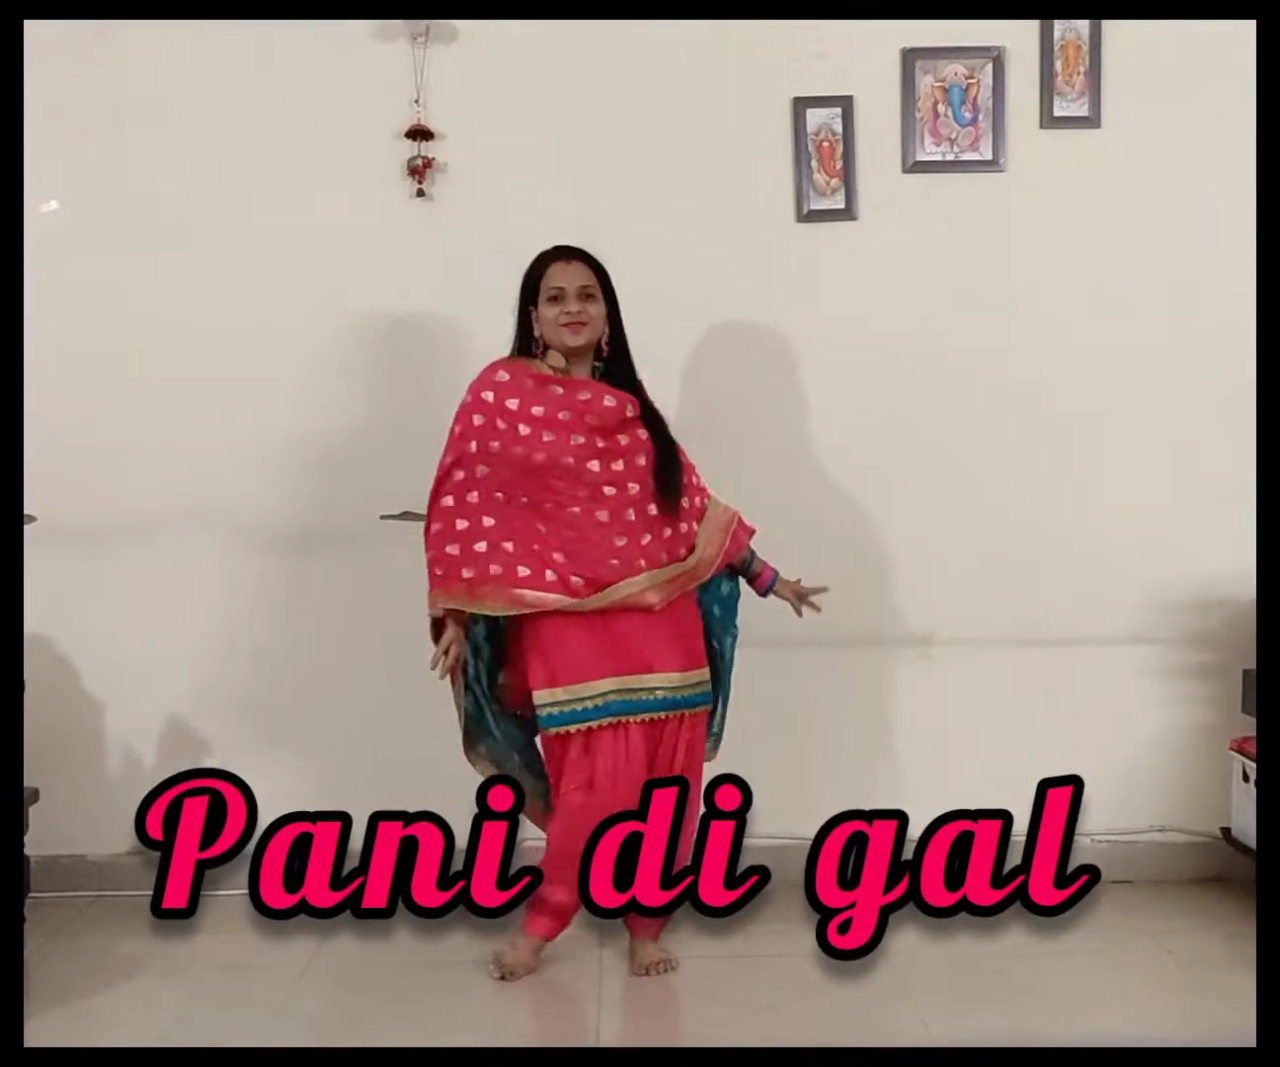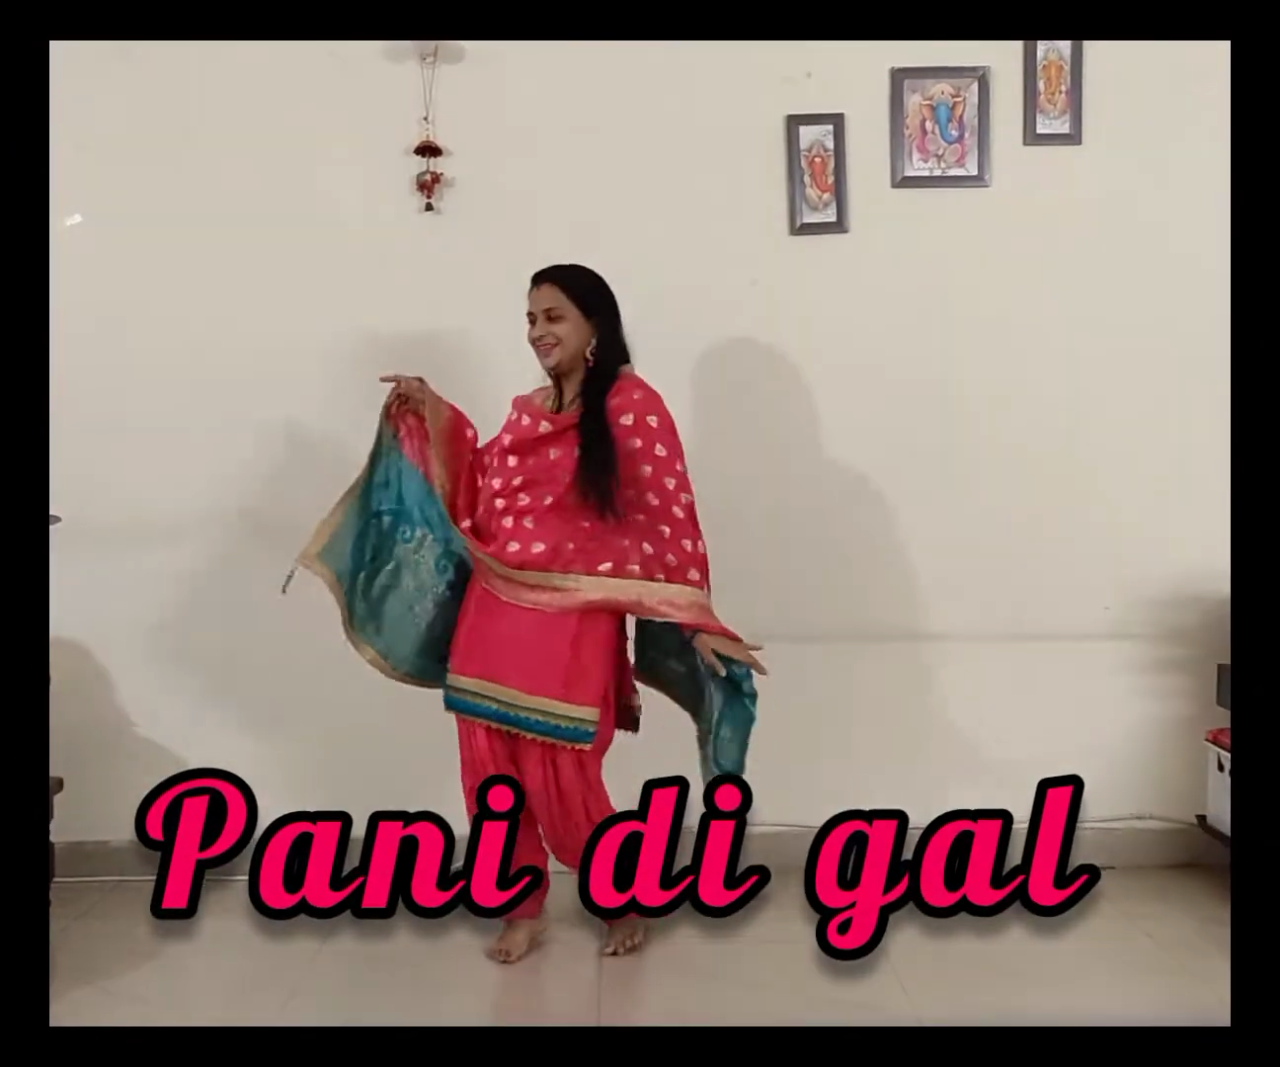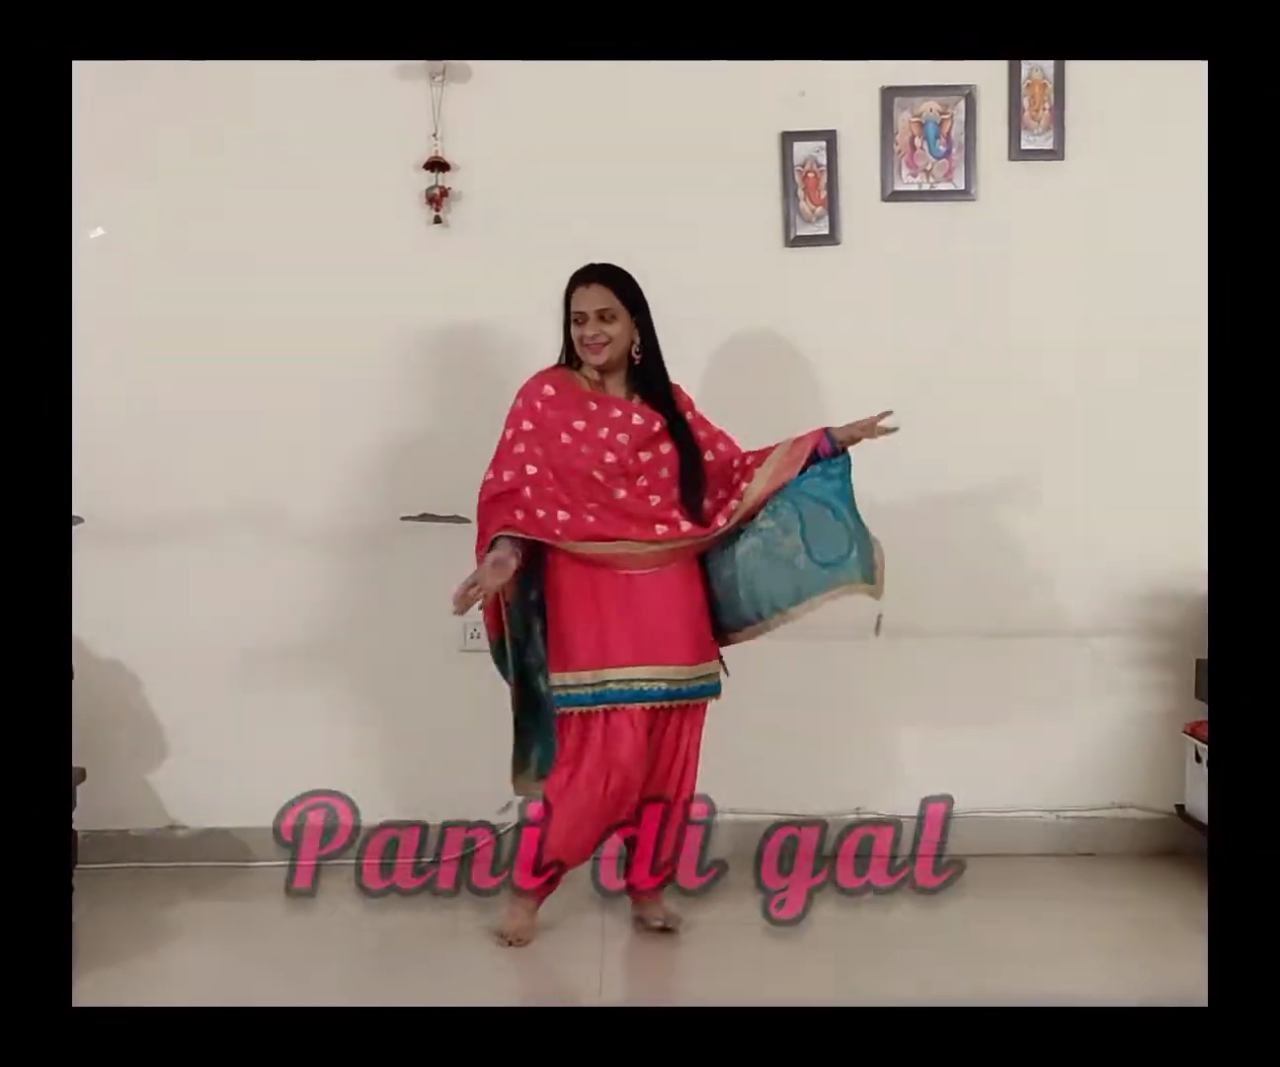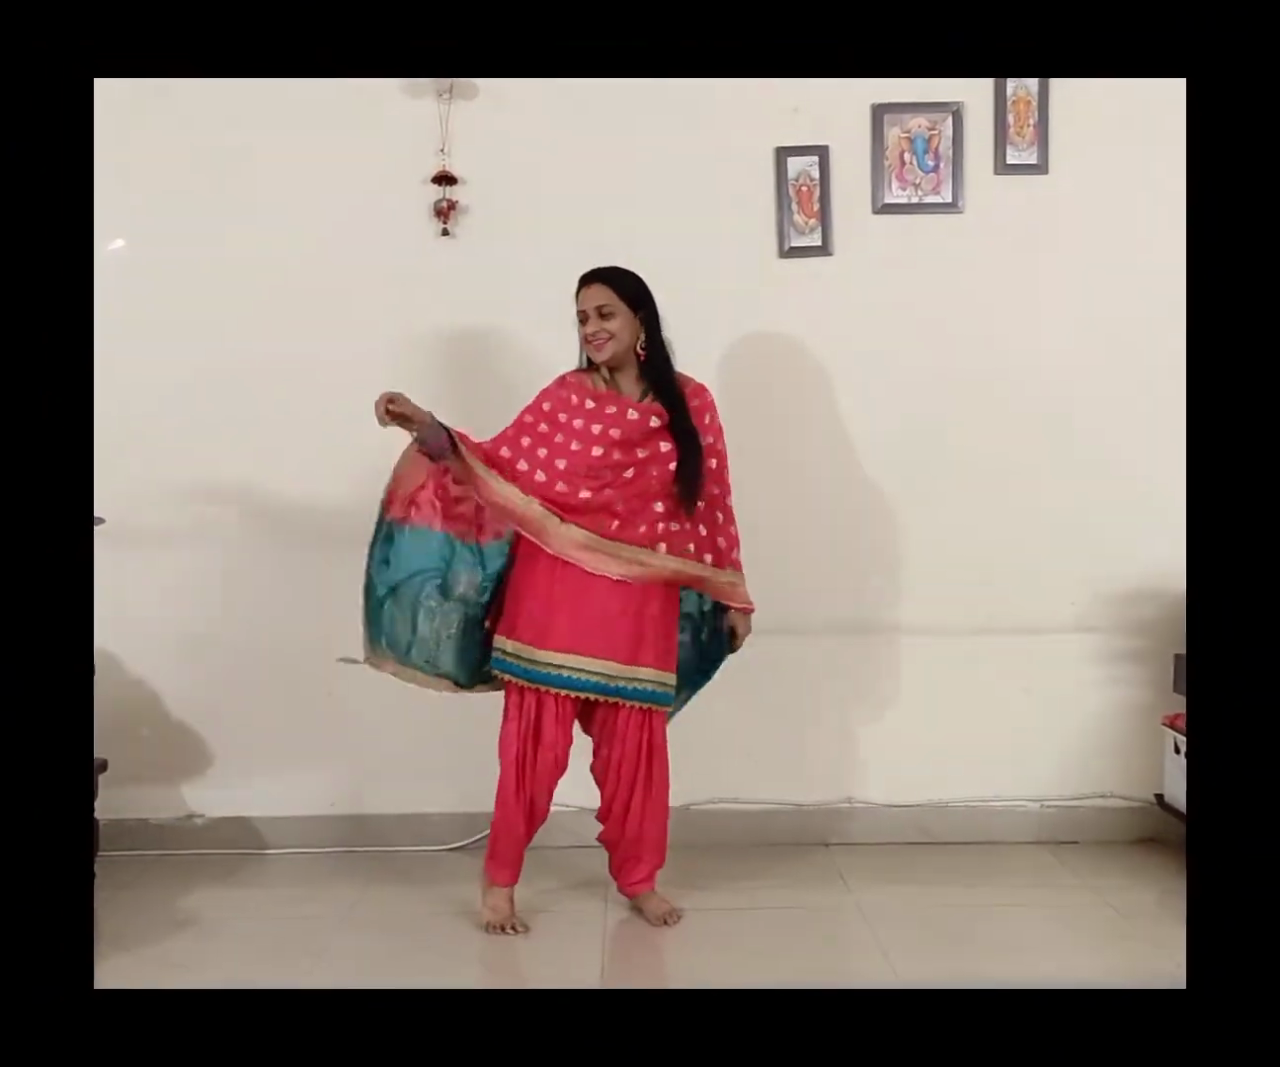
dt=1s
person 1, frame 1
left shoulder: (632, 398)
right shoulder: (500, 388)
left elbow: (691, 502)
right elbow: (462, 503)
left wrist: (767, 578)
right wrist: (456, 611)
left hip: (661, 615)
right hip: (566, 618)
left knee: (669, 776)
right knee: (602, 779)
left ankle: (645, 919)
right ankle: (543, 918)
person 1, frame 2
left shoulder: (633, 406)
right shoulder: (528, 411)
left elbow: (668, 519)
right elbow: (478, 492)
left wrist: (696, 624)
right wrist: (434, 415)
left hip: (576, 621)
right hip: (495, 615)
left knee: (561, 776)
right knee: (490, 771)
right ankle: (523, 908)
person 1, frame 3
left shoulder: (669, 402)
right shoulder: (545, 395)
left elbow: (736, 472)
right elbow: (510, 494)
left wrist: (830, 439)
right wrist: (503, 556)
left hip: (672, 604)
right hip: (593, 602)
left knee: (671, 753)
right knee: (605, 753)
left ankle: (650, 888)
right ankle: (532, 888)
person 1, frame 4
left shoulder: (690, 402)
right shoulder: (564, 396)
left elbow: (710, 501)
right elbow: (496, 468)
left wrist: (732, 595)
right wrist: (426, 427)
left hip: (641, 600)
right hip: (555, 591)
left knee: (634, 744)
right knee: (534, 741)
left ankle: (639, 878)
right ankle: (499, 880)
